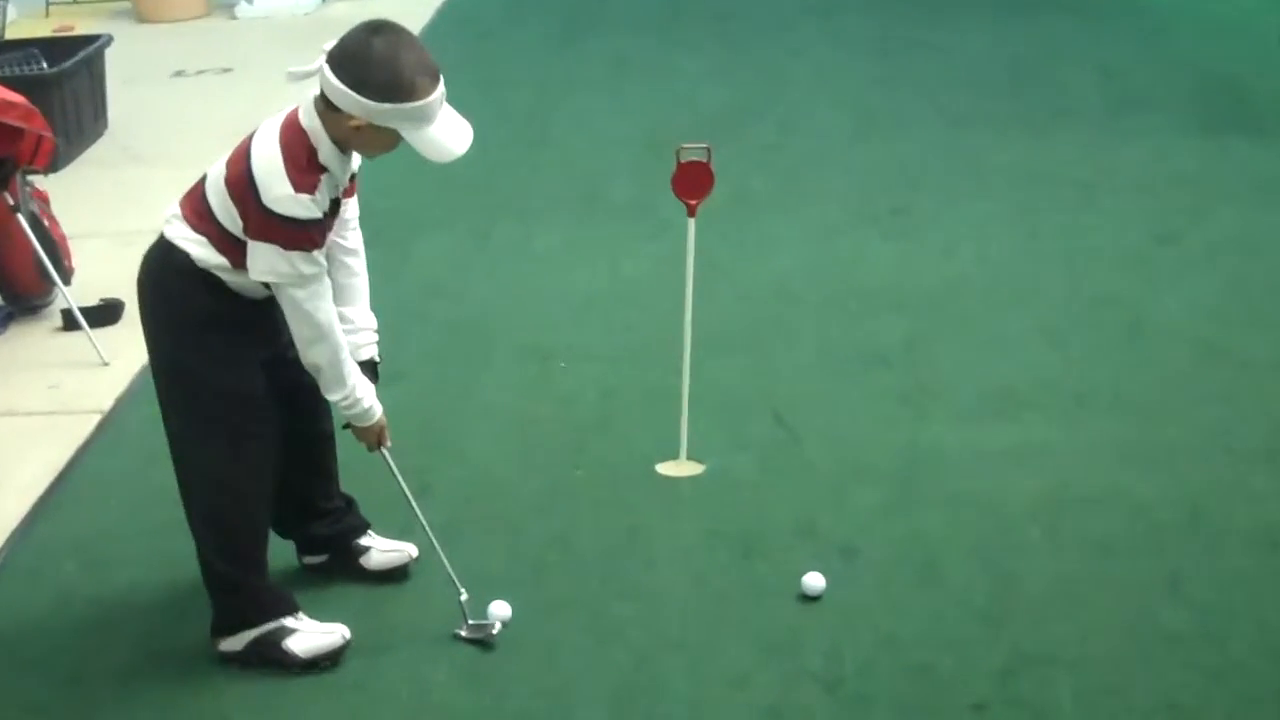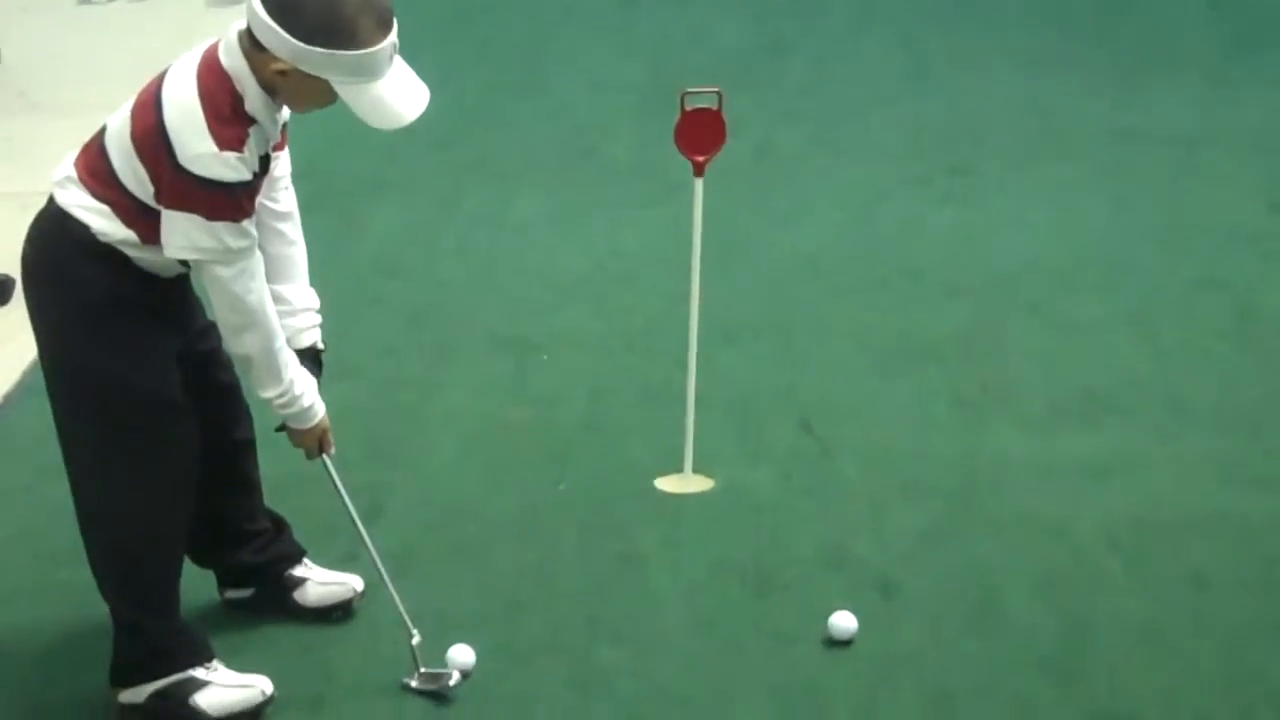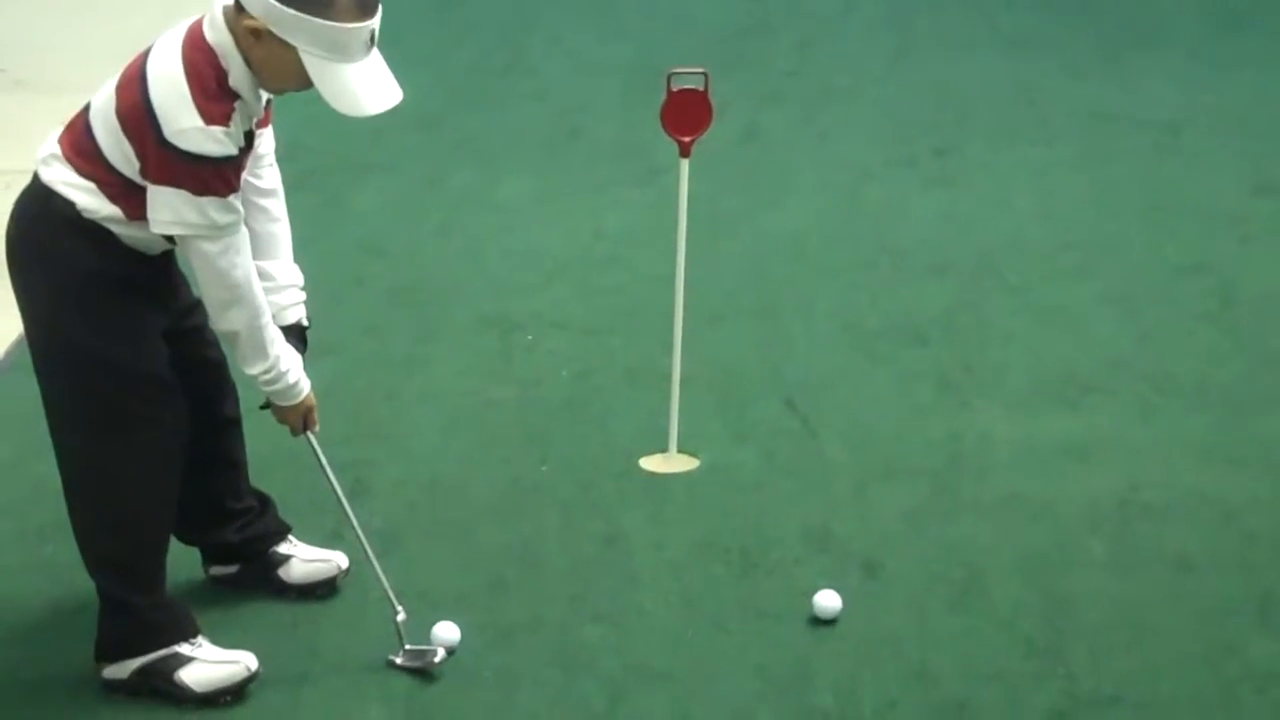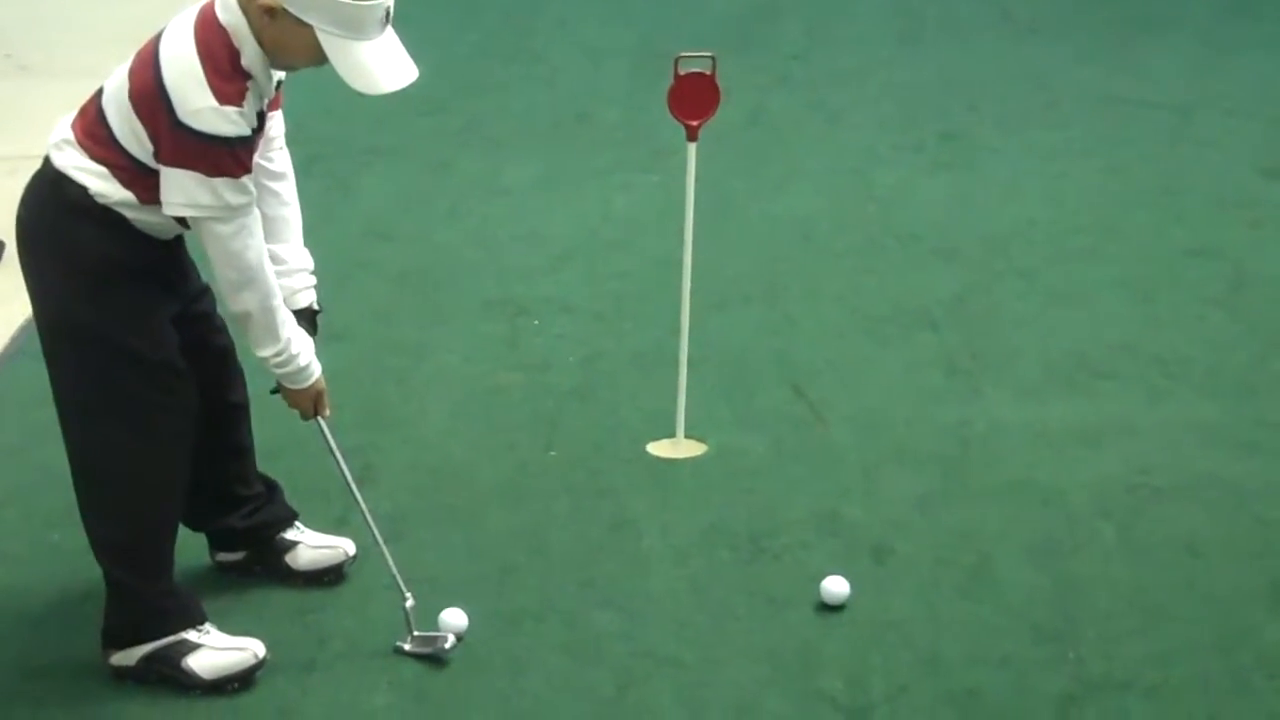
dt=1s
person 1, frame 1
left shoulder: (329, 134)
right shoulder: (288, 183)
left elbow: (345, 243)
right elbow: (308, 305)
left wrist: (363, 356)
right wrist: (358, 403)
left hip: (244, 286)
right hip: (192, 297)
left knee: (302, 409)
right knee: (232, 448)
left ankle: (328, 535)
person 1, frame 2
left shoulder: (256, 75)
right shoulder: (207, 139)
left elbow: (275, 206)
right elbow: (237, 291)
left wrist: (303, 341)
right wrist: (298, 401)
left hip: (146, 260)
right hip: (88, 274)
left knee: (216, 414)
right knee: (139, 459)
left ankle: (256, 564)
person 1, frame 3
right shoulder: (191, 113)
left elbow: (259, 184)
right elbow: (222, 266)
left wrist: (286, 317)
right wrist: (284, 378)
left hip: (131, 238)
right hip: (73, 250)
left knee: (203, 388)
right knee: (127, 434)
left ankle: (240, 541)
right ankle: (139, 640)
person 1, frame 4
right shoulder: (205, 95)
left elbow: (270, 168)
right elbow: (236, 252)
left wrist: (299, 300)
right wrist: (294, 360)
left hip: (138, 223)
right hip: (82, 235)
left knee: (211, 373)
right knee: (137, 418)
left ankle: (248, 528)
right ankle: (146, 627)
